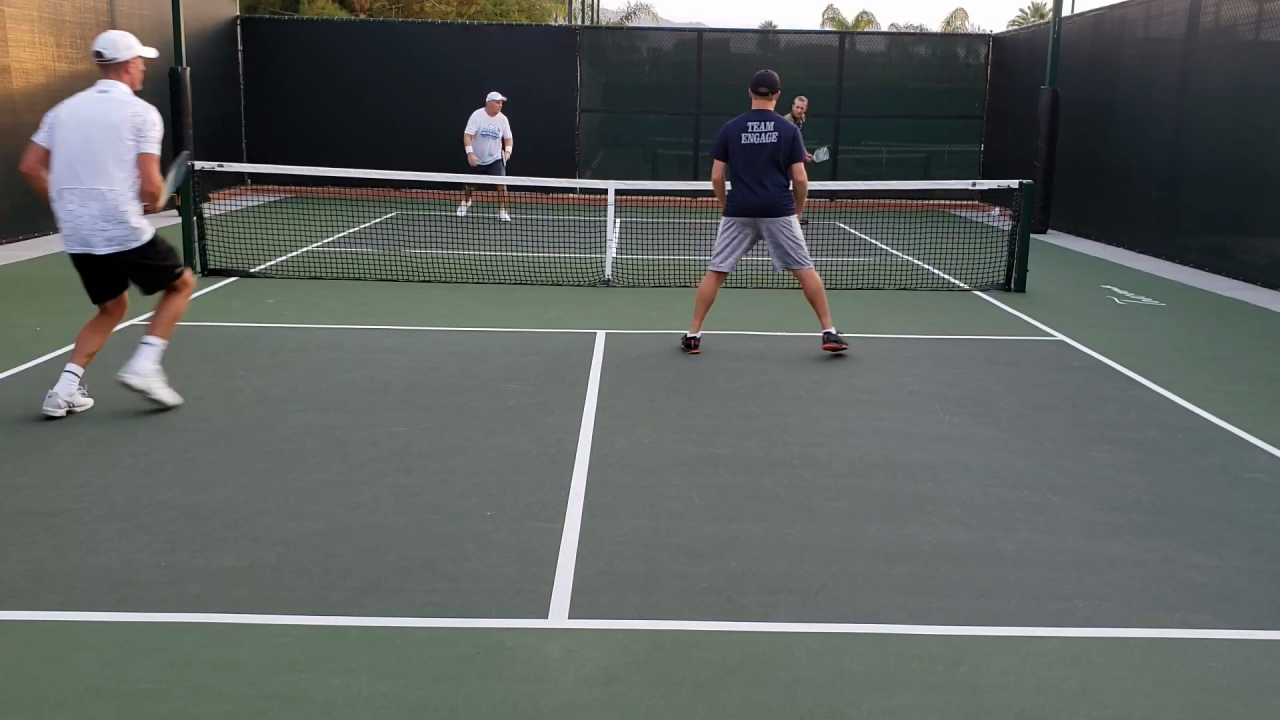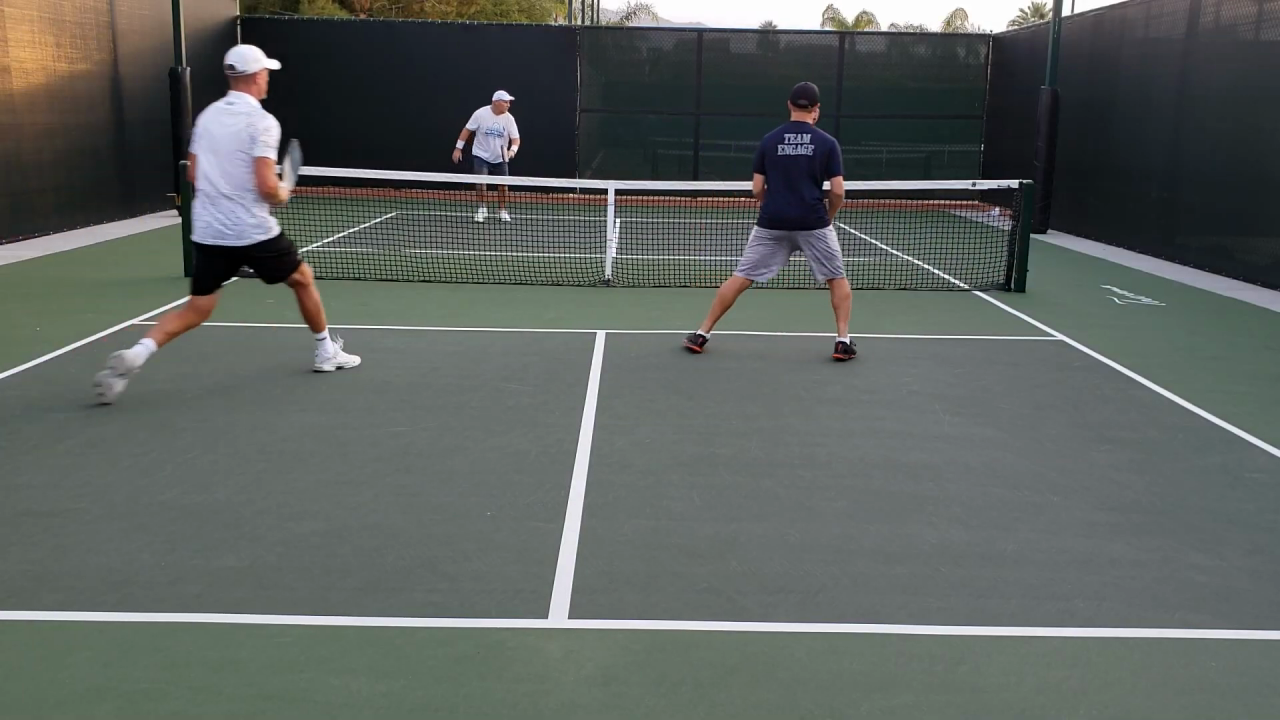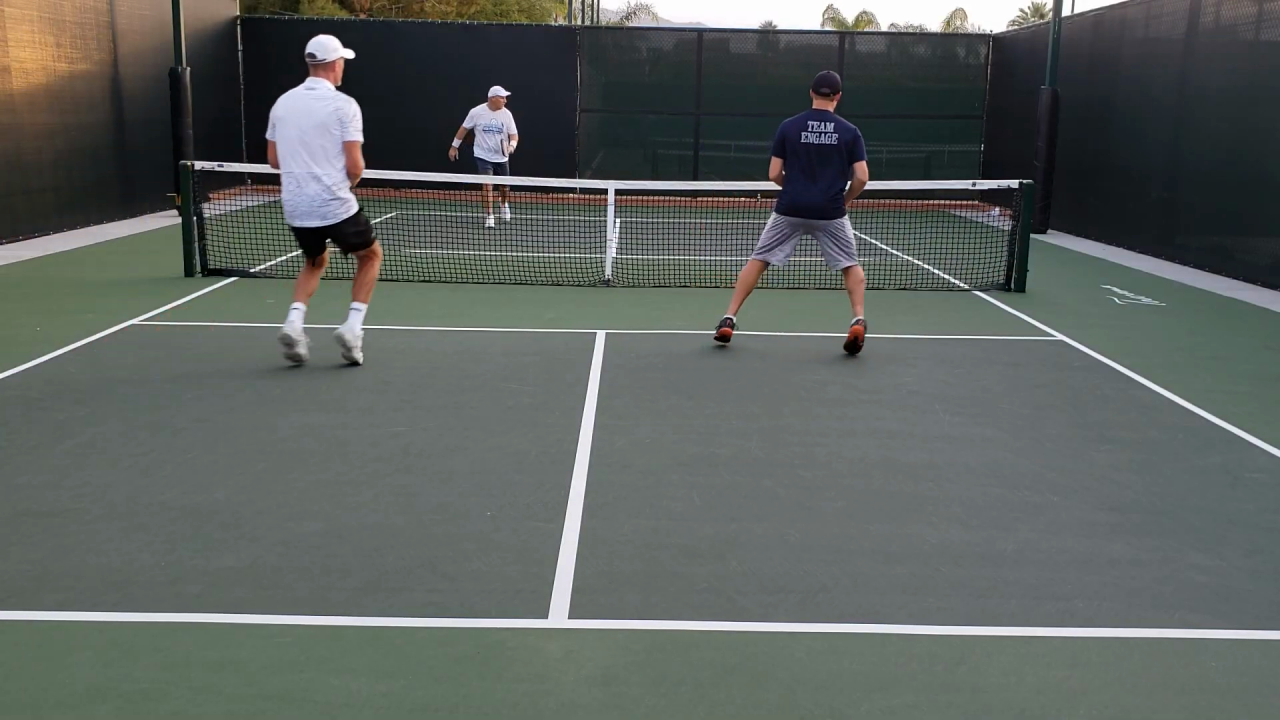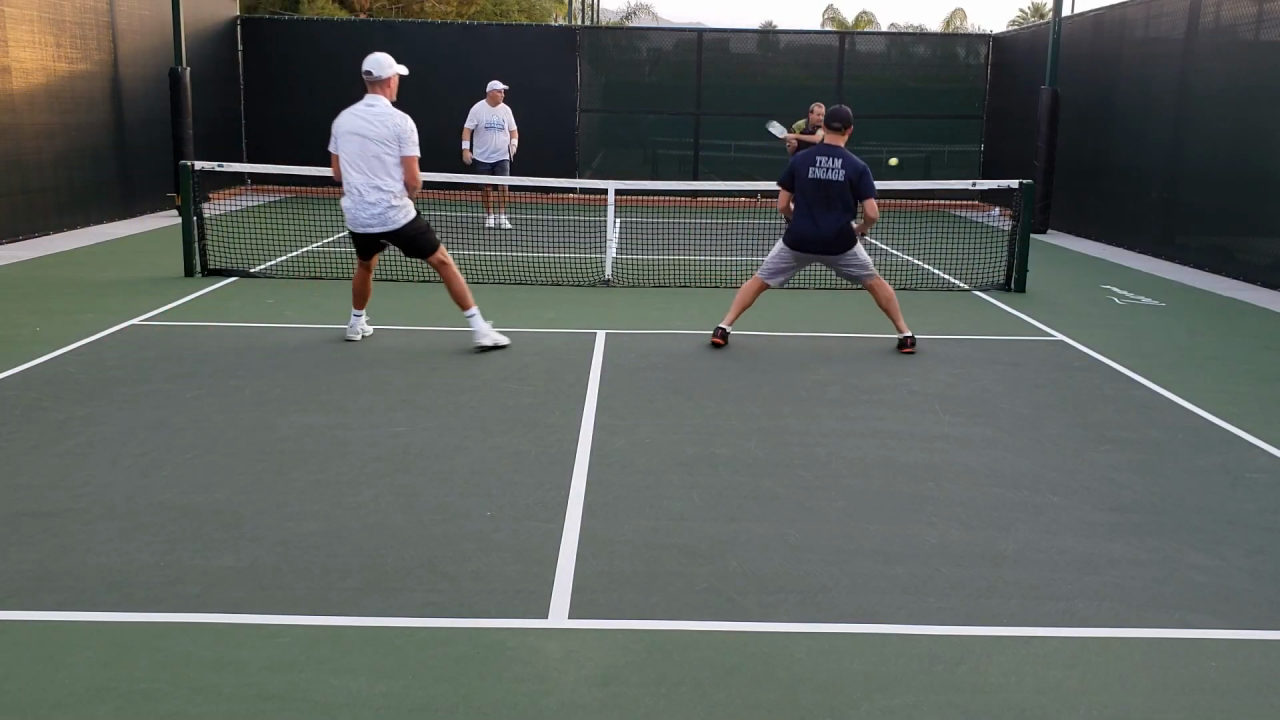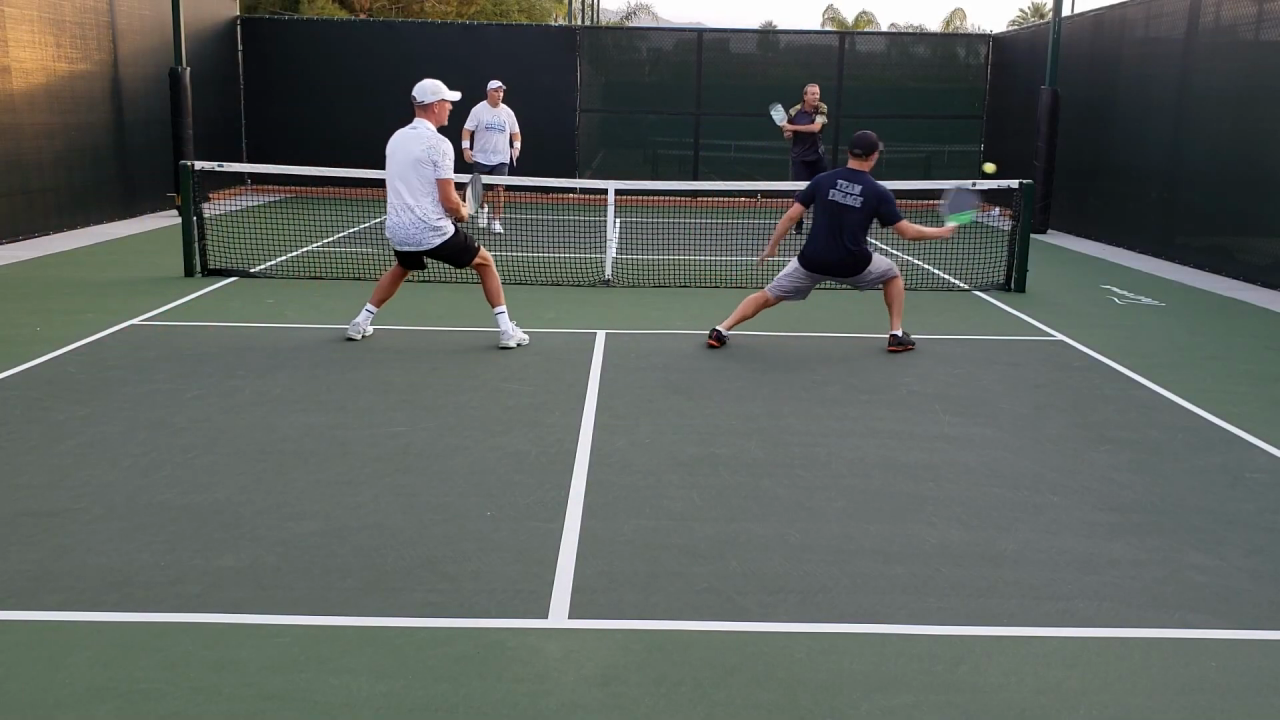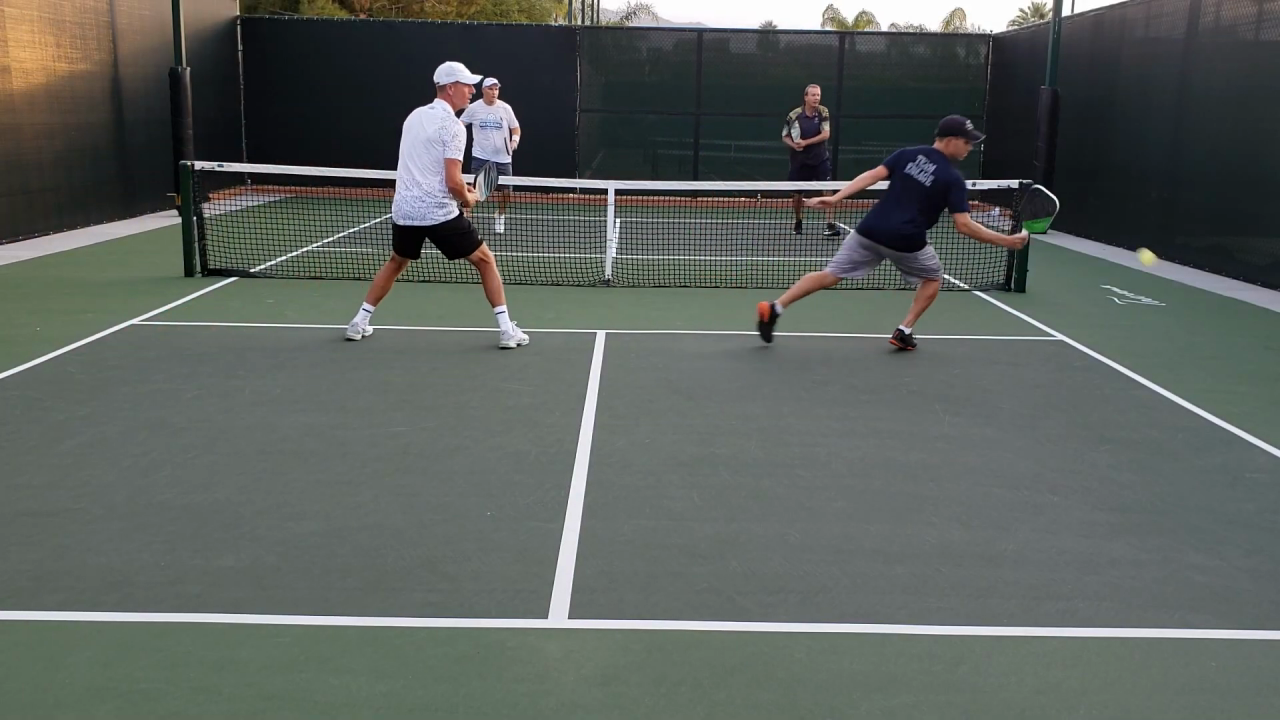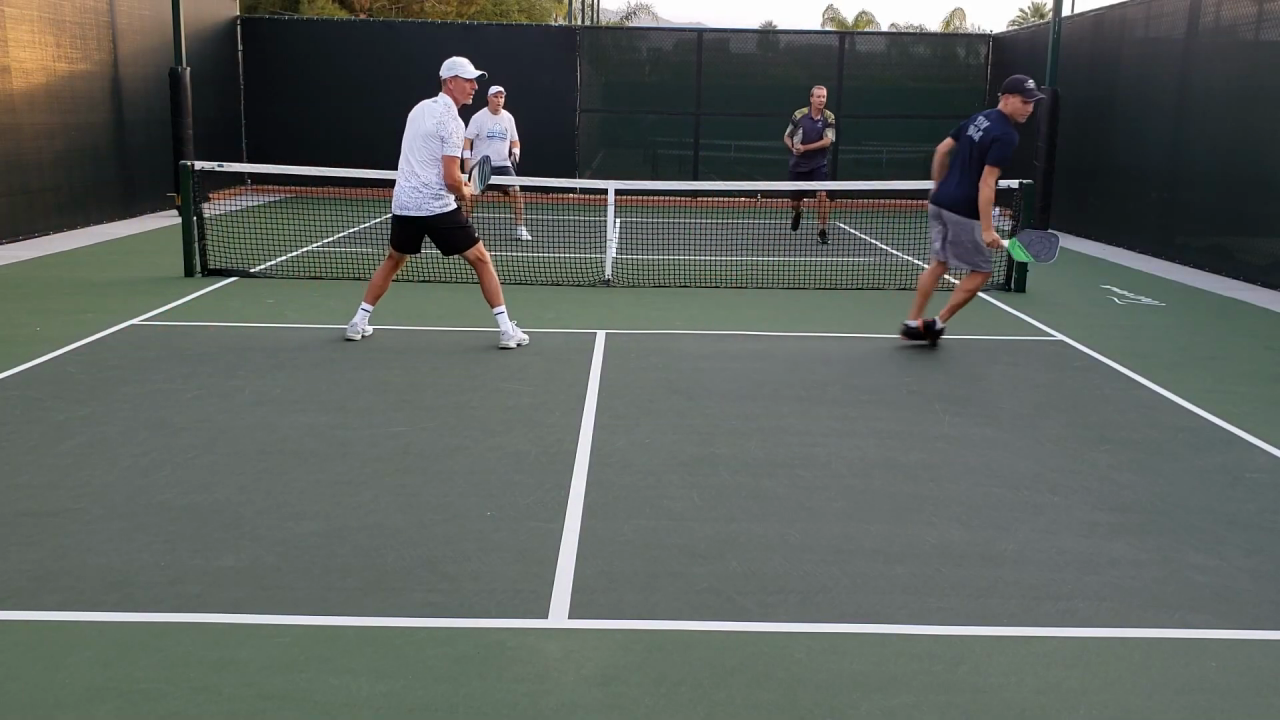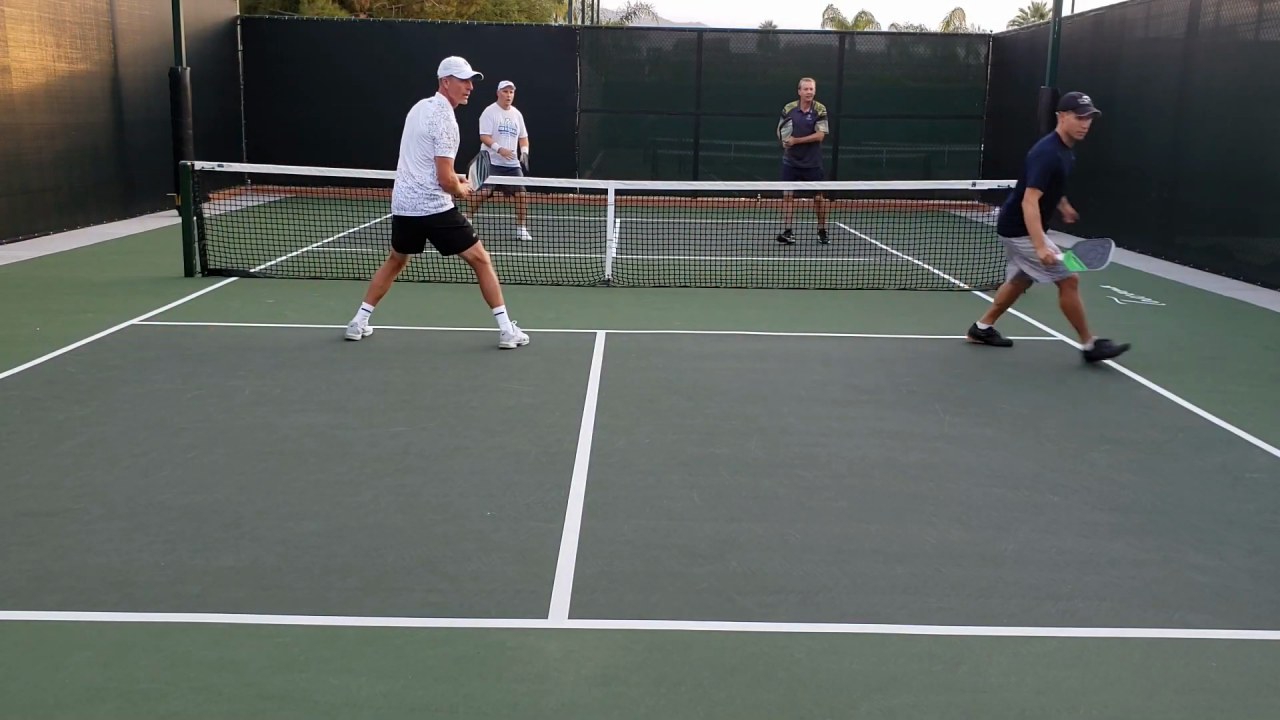
dt=0.2s
person 1, frame 1
left shoulder: (64, 109)
right shoulder: (142, 113)
left elbow: (30, 167)
right elbow: (150, 187)
right wrist: (156, 201)
left hip: (79, 238)
right hip: (126, 234)
left knee: (114, 310)
right knee: (181, 287)
left ankle: (64, 390)
right ankle: (143, 365)
person 1, frame 2
left shoulder: (207, 116)
right shoulder: (262, 121)
left elbow: (195, 172)
right elbow: (266, 186)
right wrist: (282, 193)
left hip: (206, 232)
right hip: (252, 230)
left knee: (196, 309)
right knee: (302, 279)
left ankle: (132, 357)
right ankle: (327, 352)
person 1, frame 3
left shoulder: (282, 104)
right shoulder: (345, 106)
left elbow: (274, 159)
right elbow: (354, 169)
right wrist: (350, 178)
left hip: (297, 208)
right hip: (337, 206)
left knee: (314, 265)
right knee: (371, 257)
left ankle: (294, 325)
right ankle: (352, 327)
person 1, frame 4
left shoulder: (343, 120)
right shoulder: (400, 121)
left elbow: (338, 172)
right elbow: (412, 181)
left hip: (358, 216)
right hip: (395, 214)
left knee: (365, 263)
right knee: (444, 264)
left ankle: (355, 323)
right ankle: (481, 330)
person 1, frame 5
left shoulder: (396, 139)
right shoulder: (439, 145)
right elbow: (448, 201)
right wrist: (462, 213)
left hip: (399, 232)
right hip: (434, 233)
left knee: (400, 269)
right knee: (484, 263)
left ankle: (361, 322)
right ankle: (507, 330)
person 1, frame 6
left shoulder: (414, 117)
right shoulder: (452, 125)
right elbow: (453, 182)
left wrist: (459, 188)
right wrist: (468, 198)
left hip: (404, 211)
right hip: (439, 213)
left knee: (396, 263)
right knee: (485, 260)
left ankle: (359, 322)
right ankle: (506, 329)
person 1, frame 7
left shoulder: (421, 108)
right shoulder: (451, 121)
right elbow: (451, 179)
left wrist: (456, 181)
right wrist: (464, 192)
left hip: (404, 204)
right hip: (437, 206)
left knee: (393, 261)
right knee: (481, 260)
left ankle: (359, 322)
right ankle: (507, 330)
person 1, frame 8
left shoulder: (420, 107)
right shoulder: (444, 120)
right elbow: (445, 179)
left wrist: (452, 178)
right wrist: (461, 189)
left hip: (403, 203)
right hip: (434, 206)
left knee: (395, 261)
right knee: (481, 260)
left ankle: (359, 322)
right ankle: (507, 330)
person 2, frame 1
left shoulder: (730, 128)
right shoulder: (787, 129)
left elbow: (717, 177)
right elbow: (800, 178)
left wrist: (725, 205)
right wrist: (795, 207)
left hip: (739, 212)
right hip: (779, 212)
left knee: (715, 272)
right knee: (805, 271)
left ankle: (693, 336)
right ankle: (829, 333)
person 2, frame 2
left shoulder: (769, 140)
right shoulder: (827, 143)
left elbow: (757, 190)
right elbow: (838, 192)
right wrist: (828, 215)
left hip: (772, 223)
right hip: (813, 224)
left knee: (741, 278)
right knee: (837, 278)
left ankle: (702, 334)
right ankle: (842, 341)
person 2, frame 3
left shoulder: (788, 127)
right shoulder: (849, 131)
left elbow: (774, 173)
right elbow: (862, 178)
right wrist: (844, 200)
left hip: (790, 210)
right hip: (830, 212)
left knee: (758, 262)
right knee: (851, 268)
left ankle: (729, 319)
right ankle: (857, 322)
person 2, frame 4
left shoulder: (799, 160)
right shoulder: (858, 167)
left elbow: (783, 205)
right elbow: (872, 213)
right wrist: (862, 227)
left hip: (799, 240)
right hip: (839, 243)
left knee: (760, 279)
right knee: (874, 281)
left ankle: (723, 328)
right ankle: (904, 335)
person 2, frame 5
left shoulder: (822, 181)
right shoulder: (878, 193)
left elbow: (791, 215)
right elbow: (907, 232)
left wrist: (772, 245)
right wrist: (941, 232)
left hip: (812, 261)
right hip: (852, 266)
left knee: (770, 296)
right knee: (893, 276)
left ankle: (722, 330)
right ankle: (897, 335)
person 2, frame 6
left shoulder: (908, 155)
right shoulder: (952, 179)
left elbow: (870, 176)
right elbow: (964, 225)
left wrist: (835, 198)
right wrist: (1006, 240)
left hip: (869, 231)
right hip: (905, 242)
left knee: (829, 275)
right knee: (933, 277)
left ankle: (775, 307)
right ankle: (903, 333)
person 2, frame 7
left shoulder: (979, 118)
right shoulder: (1007, 136)
left elbow: (942, 149)
right elbow: (987, 183)
left wrist: (938, 186)
right wrist: (988, 228)
left hip: (942, 202)
right hip: (964, 209)
left knee: (939, 265)
right knee: (980, 273)
left ankle: (913, 323)
right ankle: (935, 324)
person 2, frame 8
left shoulder: (1062, 148)
right shoulder: (1048, 154)
right elbow: (1029, 201)
left wrist: (1061, 204)
right wrist: (1039, 245)
left hip: (1014, 226)
right hip: (1021, 230)
left knee: (1020, 281)
right knee: (1068, 280)
left ankle: (982, 328)
right ankle: (1090, 344)
